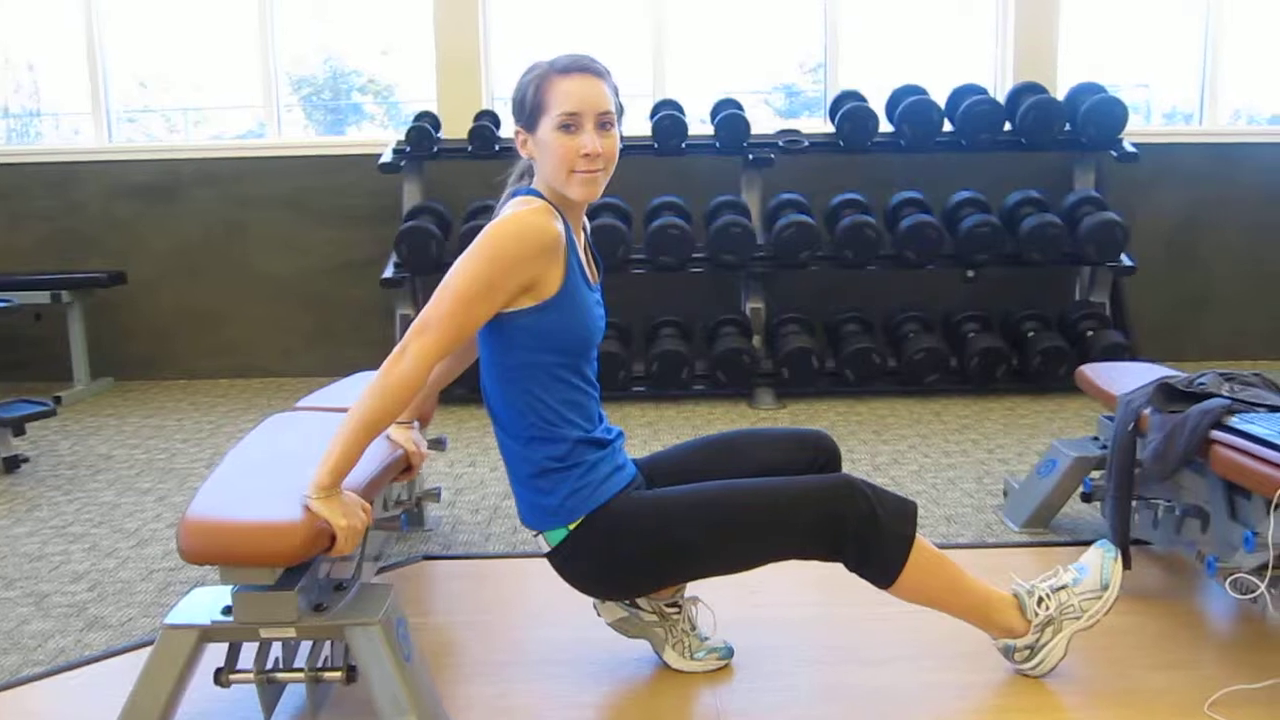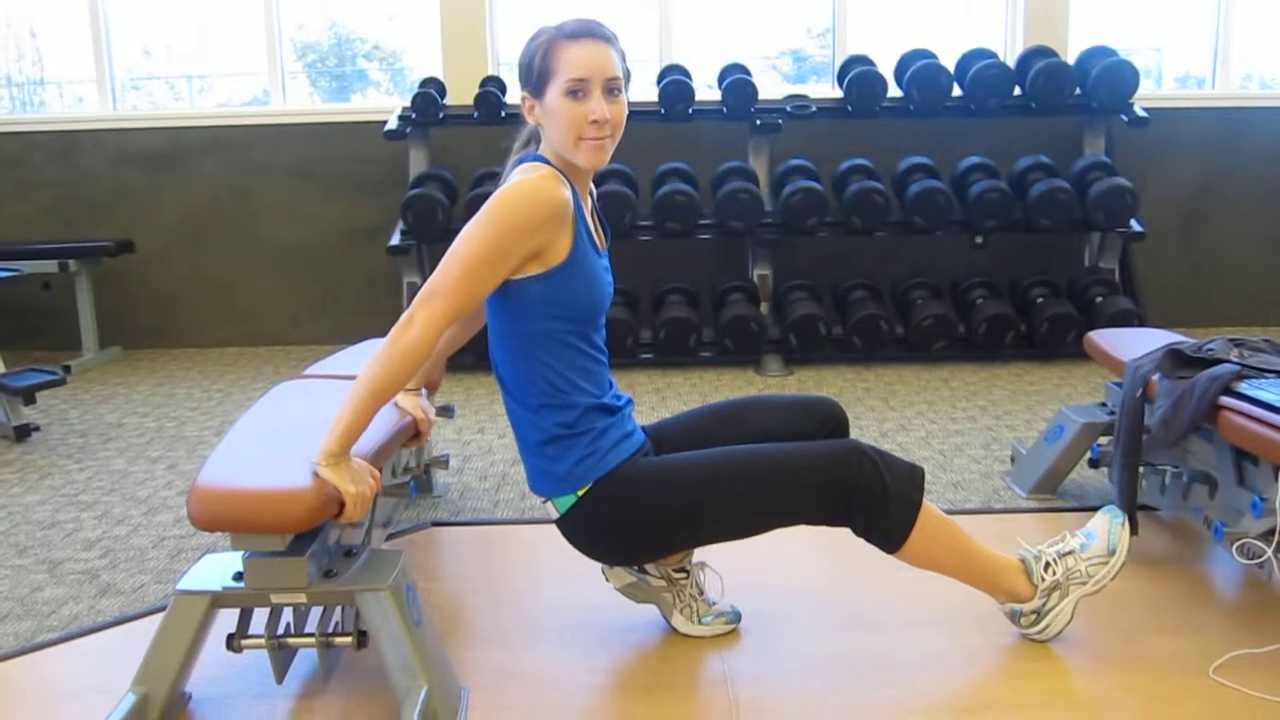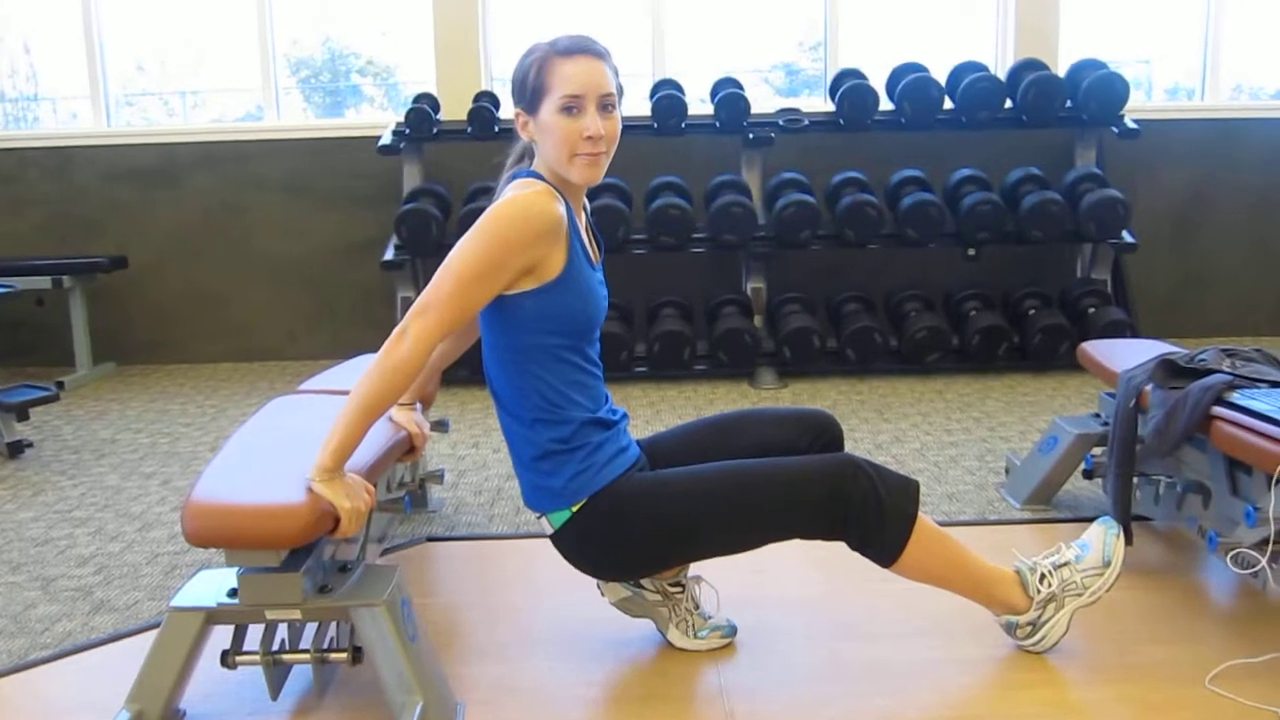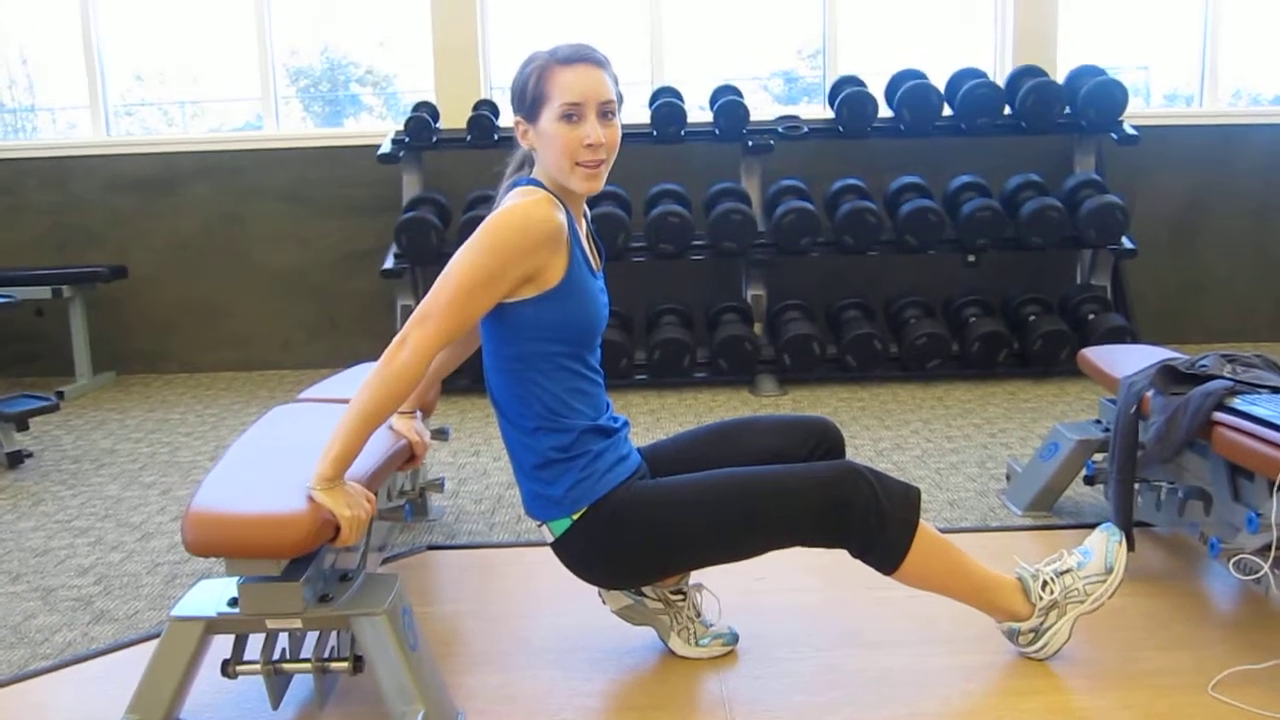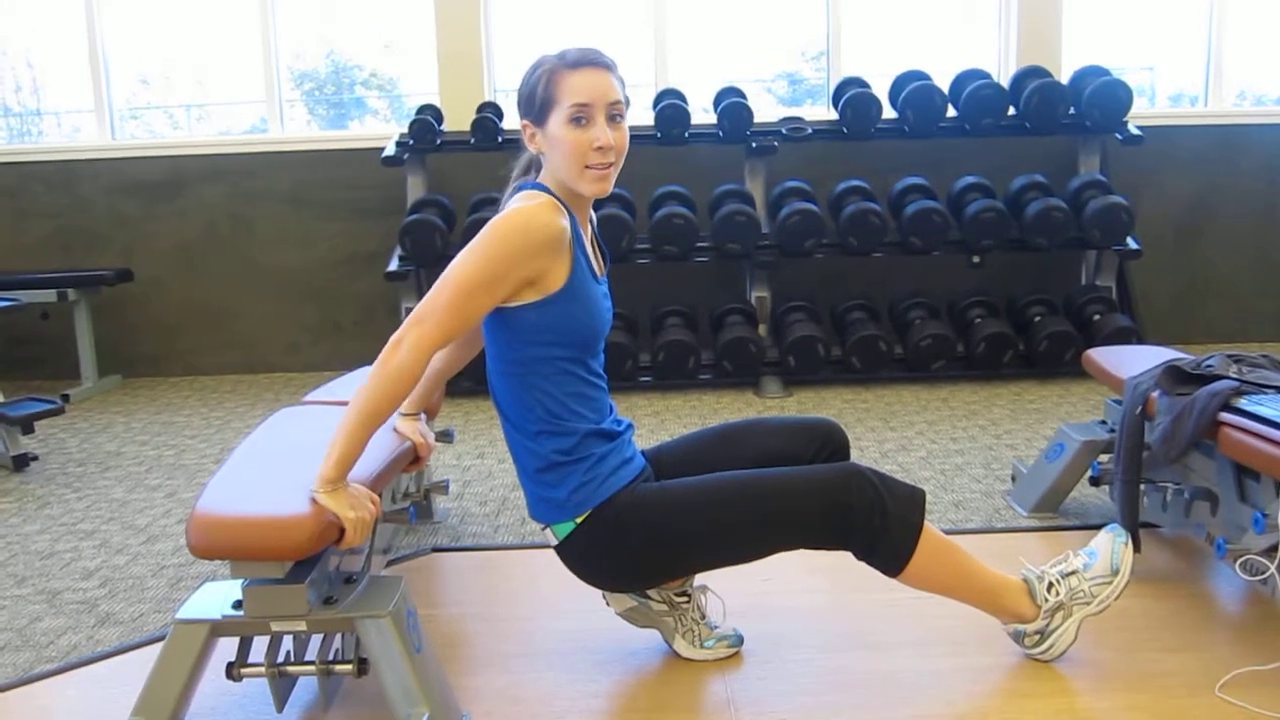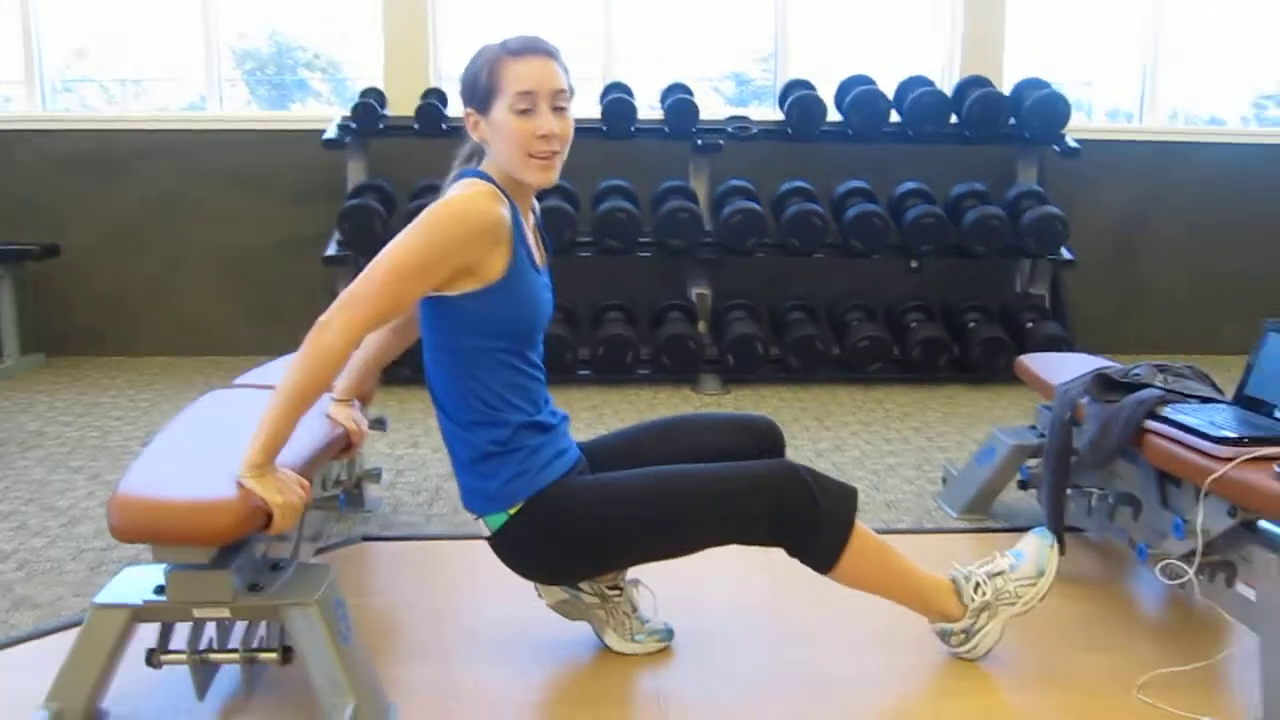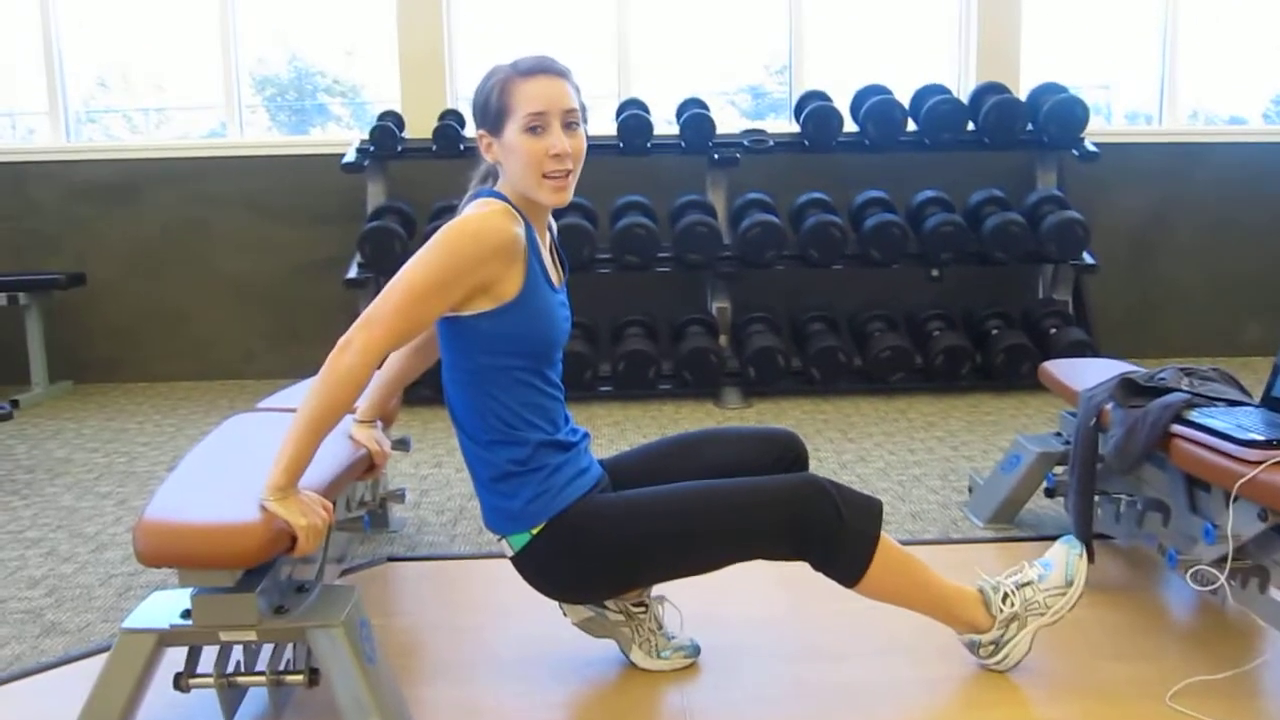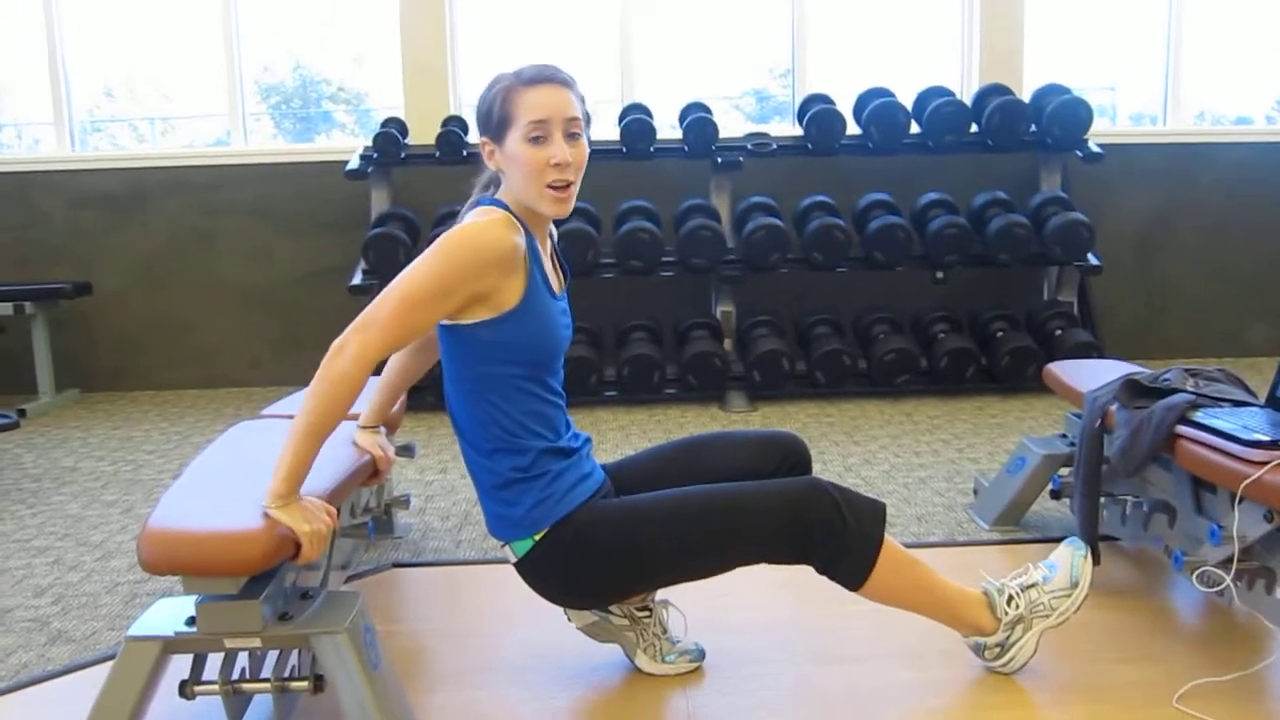
dt=0.5s
person 1, frame 1
left shoulder: (566, 224)
right shoulder: (529, 227)
left elbow: (468, 335)
right elbow: (419, 348)
left wrist: (411, 419)
right wrist: (326, 489)
left hip: (612, 486)
right hip: (591, 526)
left knee: (812, 453)
right knee: (843, 507)
left ankle: (654, 597)
right ankle: (1021, 622)
person 1, frame 2
left shoulder: (571, 188)
right shoulder: (536, 193)
left elbow: (477, 304)
right elbow: (426, 315)
left wrist: (420, 387)
right wrist: (336, 457)
left hip: (620, 453)
right hip: (601, 493)
left knee: (820, 420)
right knee: (852, 474)
left ankle: (662, 564)
right ankle: (1028, 588)
person 1, frame 3
left shoulder: (565, 204)
right shoulder: (530, 210)
left elbow: (467, 315)
right elbow: (418, 330)
left wrist: (413, 402)
right wrist: (329, 472)
left hip: (615, 467)
right hip: (594, 509)
left knee: (814, 433)
right knee: (847, 489)
left ankle: (658, 578)
right ankle: (1023, 599)
person 1, frame 4
left shoulder: (566, 213)
right shoulder: (530, 217)
left elbow: (468, 326)
right elbow: (418, 338)
left wrist: (412, 412)
right wrist: (330, 481)
left hip: (615, 475)
right hip: (595, 516)
left knee: (816, 441)
right knee: (849, 497)
left ankle: (660, 587)
right ankle: (1026, 607)
person 1, frame 5
left shoulder: (570, 215)
right shoulder: (534, 222)
left elbow: (468, 324)
right elbow: (415, 339)
left wrist: (415, 412)
right wrist: (332, 483)
left hip: (621, 477)
right hip: (601, 519)
left knee: (819, 443)
right knee: (852, 497)
left ankle: (662, 585)
right ankle: (1031, 607)
person 1, frame 6
left shoulder: (513, 206)
right shoulder: (474, 210)
left elbow: (407, 311)
right elbow: (343, 320)
left wrist: (348, 397)
right wrist: (260, 466)
left hip: (554, 471)
right hip: (534, 511)
left knee: (756, 441)
right knee: (787, 497)
left ankle: (595, 581)
right ankle: (958, 608)
person 1, frame 7
left shoulder: (533, 225)
right shoulder: (488, 228)
left elbow: (435, 327)
right elbow: (361, 343)
left wrist: (371, 419)
right wrist: (283, 490)
left hip: (578, 487)
right hip: (555, 530)
left knee: (778, 453)
right knee: (807, 506)
left ankle: (620, 596)
right ankle: (986, 618)
person 1, frame 8
left shoulder: (536, 235)
right shoulder: (488, 238)
left elbow: (431, 331)
right elbow: (354, 346)
left wrist: (372, 426)
right wrist: (286, 499)
left hip: (581, 493)
right hip: (559, 536)
left knee: (781, 457)
right knee: (812, 511)
left ankle: (624, 602)
right ankle: (990, 621)
